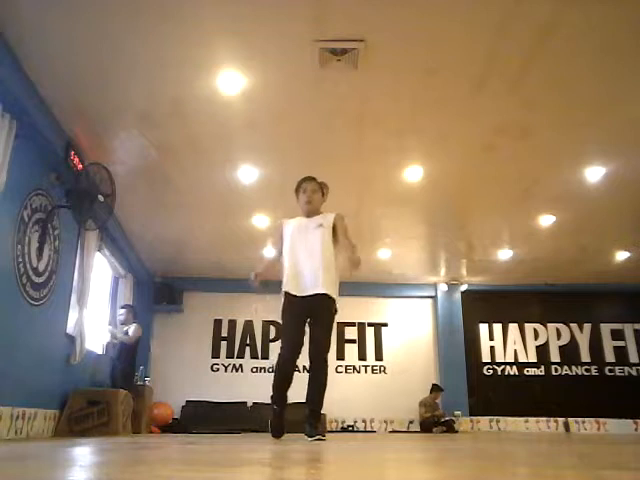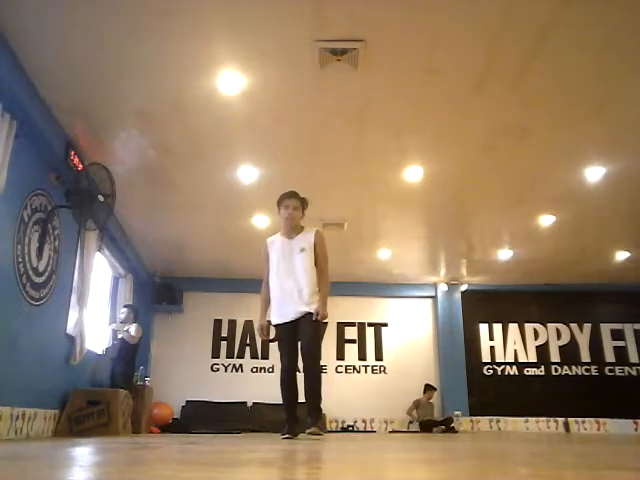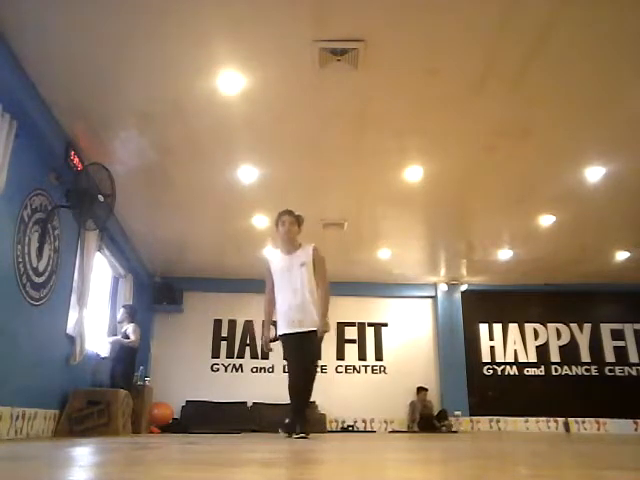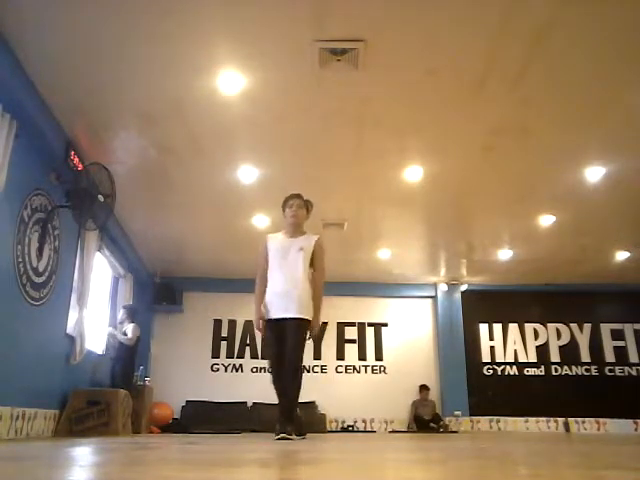
dt=1s
person 1, frame 1
left shoulder: (333, 220)
right shoulder: (286, 225)
left elbow: (345, 242)
right elbow: (276, 255)
left wrist: (353, 255)
right wrist: (261, 271)
left hip: (324, 292)
right hip: (294, 291)
left knee: (319, 356)
right knee: (289, 350)
left ankle: (313, 421)
right ankle: (278, 404)
person 1, frame 2
left shoulder: (314, 236)
right shoulder: (271, 243)
left elbow: (323, 272)
right elbow: (267, 282)
left wrist: (323, 302)
right wrist: (263, 315)
left hip: (309, 309)
right hip: (282, 313)
left knee: (311, 358)
right knee: (288, 366)
left ankle: (314, 415)
right ankle: (291, 422)
person 1, frame 3
left shoulder: (312, 252)
right shoulder: (272, 258)
left elbow: (323, 286)
right elbow: (270, 296)
left wrist: (324, 317)
right wrist: (266, 328)
left hip: (312, 323)
right hip: (287, 325)
left knee: (308, 372)
right knee: (295, 373)
left ankle: (294, 419)
right ankle: (300, 423)
person 1, frame 4
left shoulder: (314, 242)
right shoulder: (270, 241)
left elbow: (318, 280)
right elbow: (261, 276)
left wrist: (317, 315)
right wrist: (258, 307)
left hip: (299, 311)
right hip: (273, 312)
left knee: (292, 363)
right knee: (276, 366)
left ankle: (286, 421)
right ankle: (293, 418)
